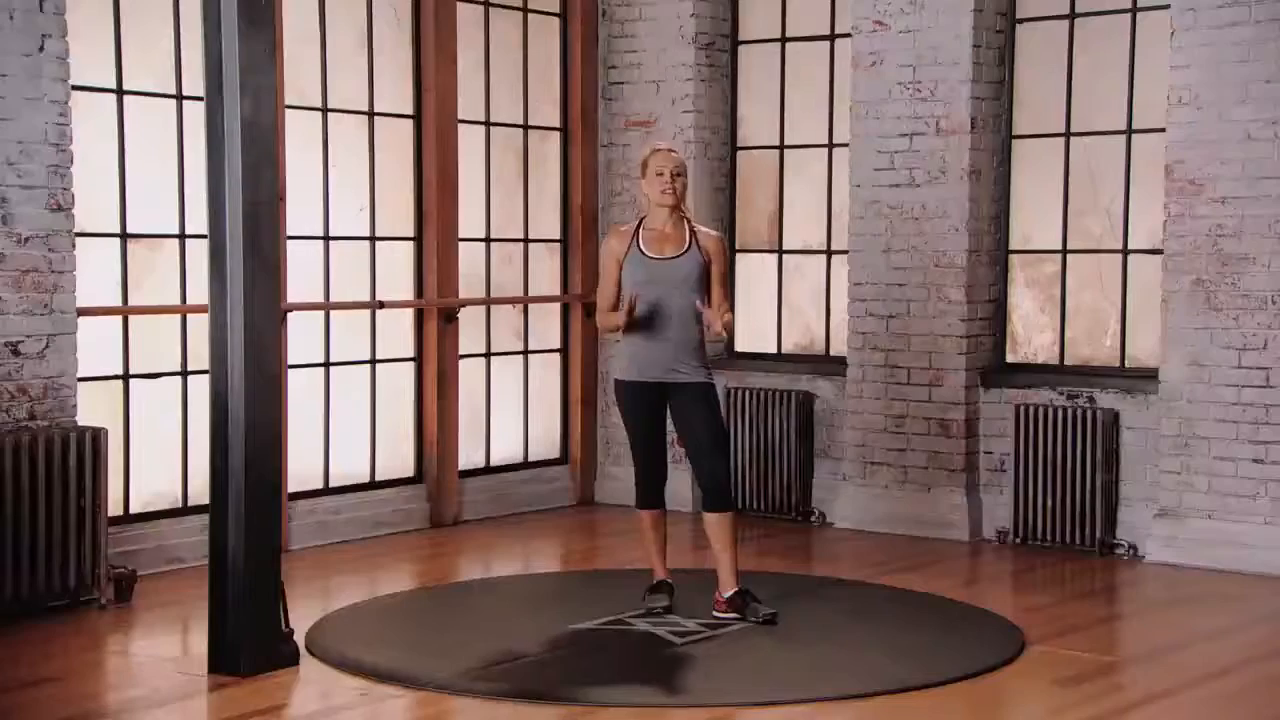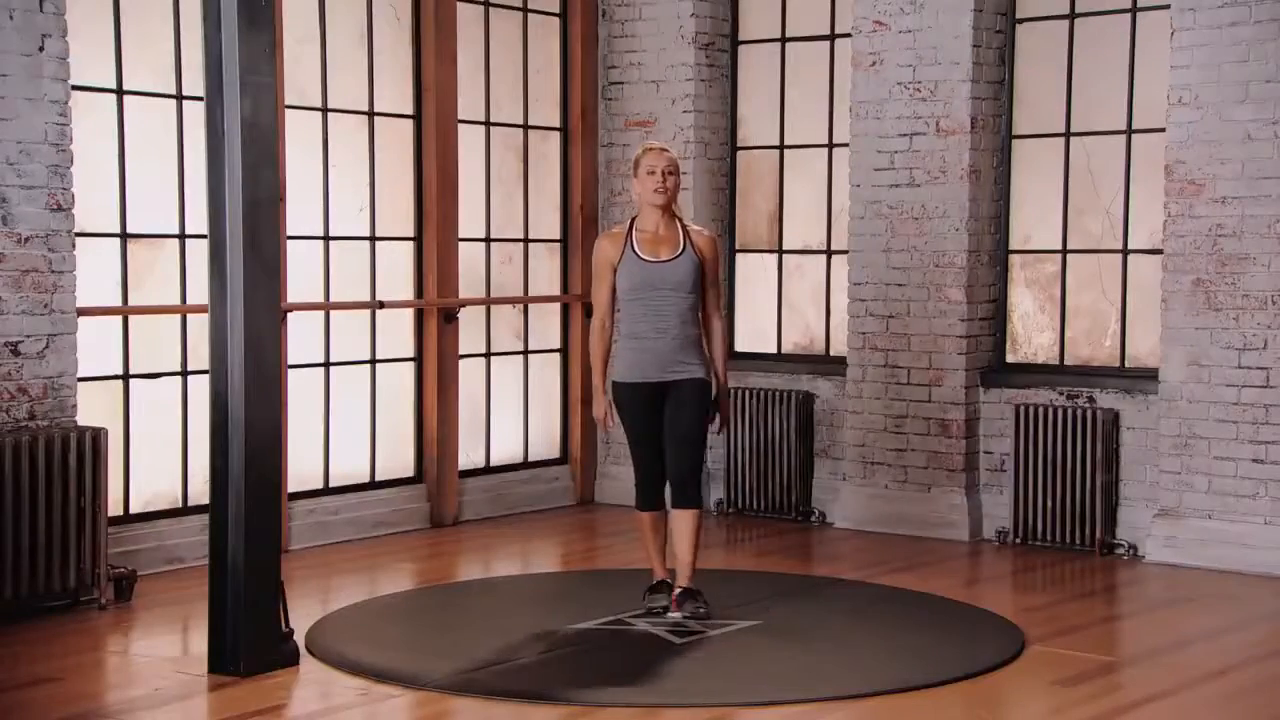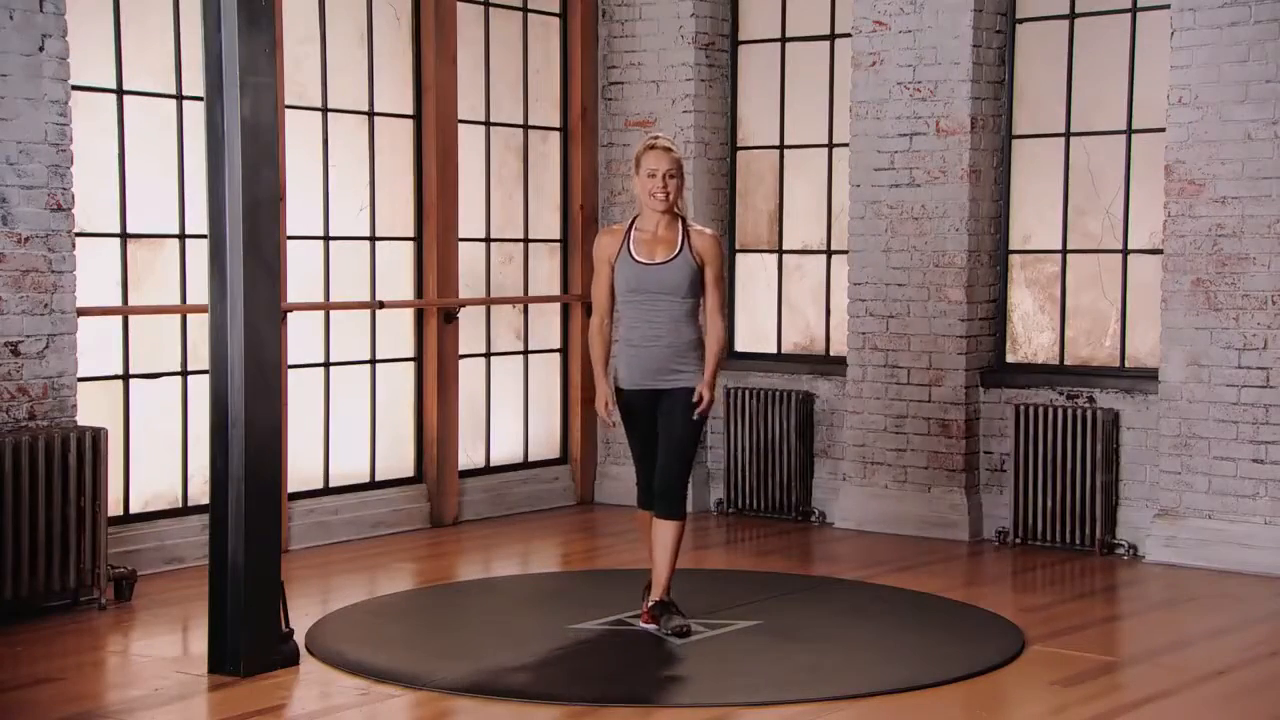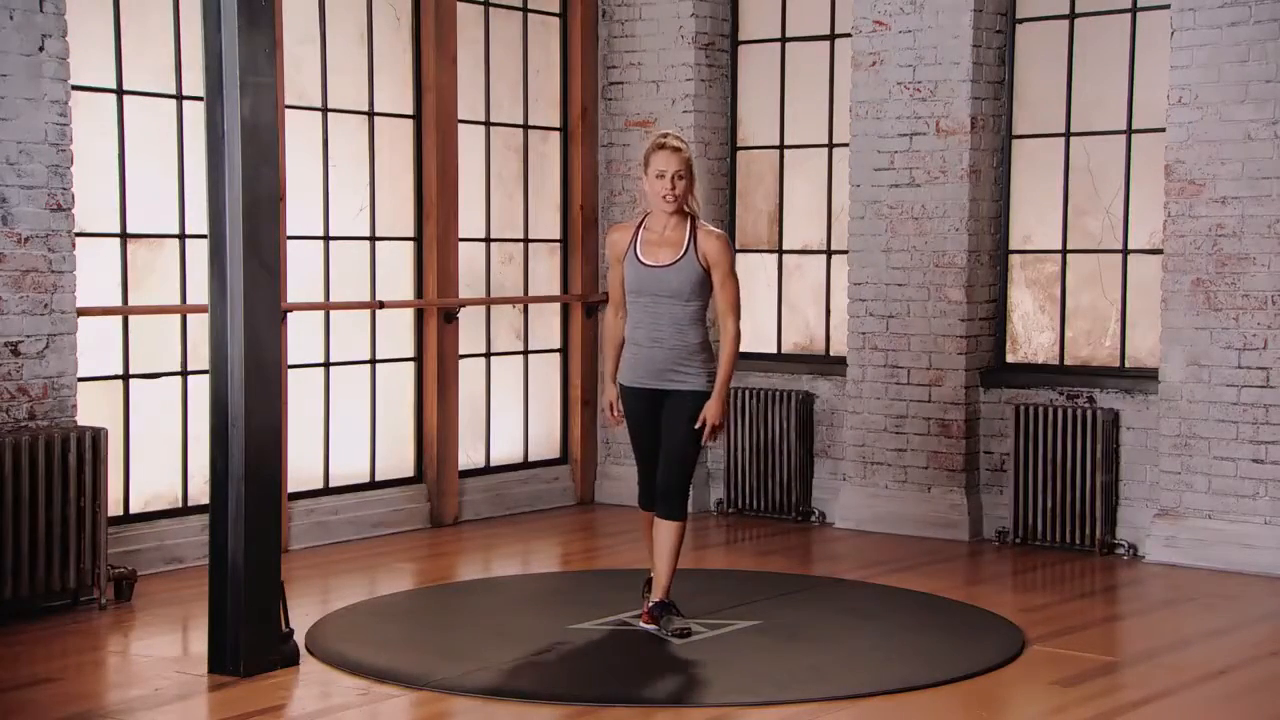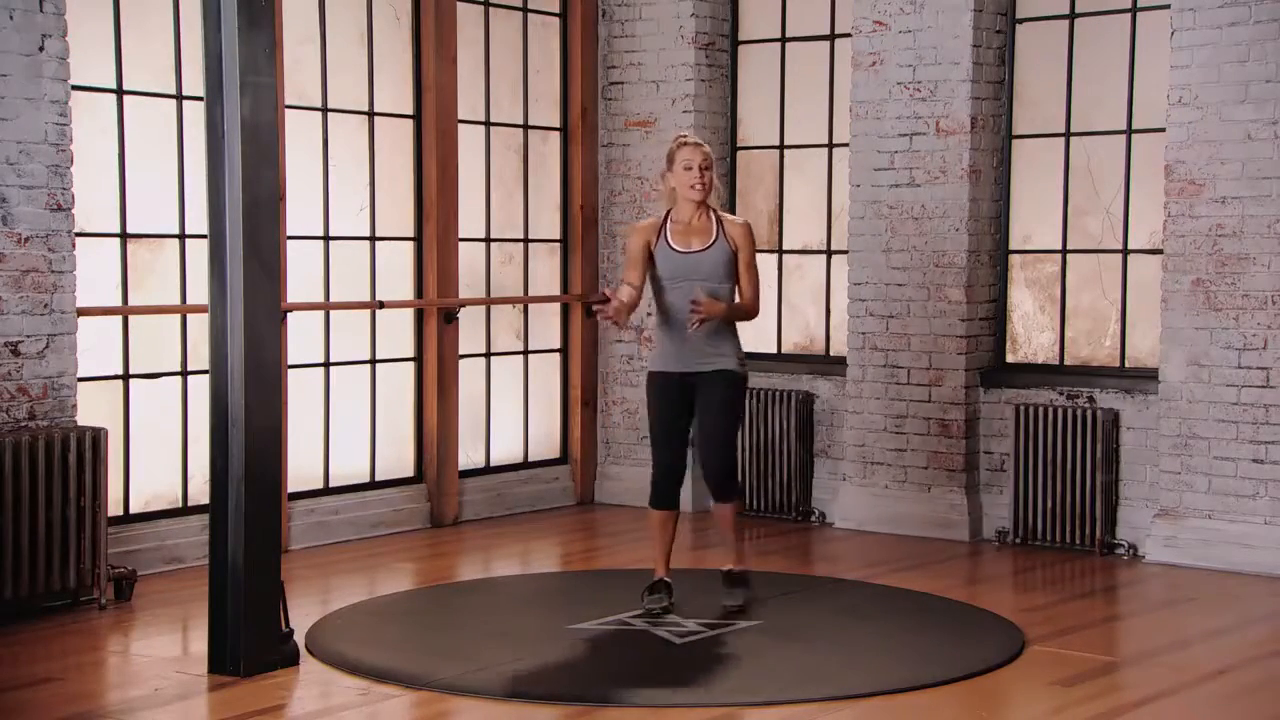
dt=0.7s
person 1, frame 1
left shoulder: (709, 242)
right shoulder: (619, 241)
left elbow: (721, 310)
right elbow: (603, 313)
left wrist: (722, 322)
right wrist: (619, 318)
left hip: (692, 375)
right hip: (638, 373)
left knee: (715, 476)
right knee: (649, 475)
left ankle: (729, 591)
right ankle: (660, 578)
person 1, frame 2
left shoulder: (701, 243)
right shoulder: (611, 245)
left elbow: (712, 319)
right elbow: (601, 322)
left wrist: (722, 384)
right wrist: (598, 389)
left hip: (688, 374)
right hip: (633, 377)
left knee: (685, 476)
right knee: (649, 478)
left ankle: (685, 587)
right ankle: (660, 579)
person 1, frame 3
left shoulder: (703, 242)
right shoulder: (610, 242)
left elbow: (715, 319)
right elbow: (601, 319)
left wrist: (708, 378)
right wrist: (602, 380)
left hip: (684, 381)
right hip: (634, 381)
left knee: (671, 486)
right knee: (649, 483)
left ankle: (658, 600)
right ankle: (657, 577)
person 1, frame 4
left shoulder: (712, 243)
right shoulder: (621, 239)
left elbow: (729, 324)
right elbow: (616, 312)
left wrist: (719, 396)
right wrist: (609, 379)
left hip: (689, 384)
right hip: (638, 381)
left knee: (672, 487)
right knee: (650, 483)
left ankle: (658, 600)
right ankle: (656, 574)
person 1, frame 5
left shoulder: (736, 230)
right shoulder: (647, 232)
left elbow: (752, 304)
right elbow: (631, 285)
left wrist: (722, 309)
right wrist: (620, 306)
left hip: (721, 366)
right hip: (668, 368)
left knee: (717, 466)
right knee: (666, 471)
left ankle: (734, 567)
right ankle: (660, 578)
